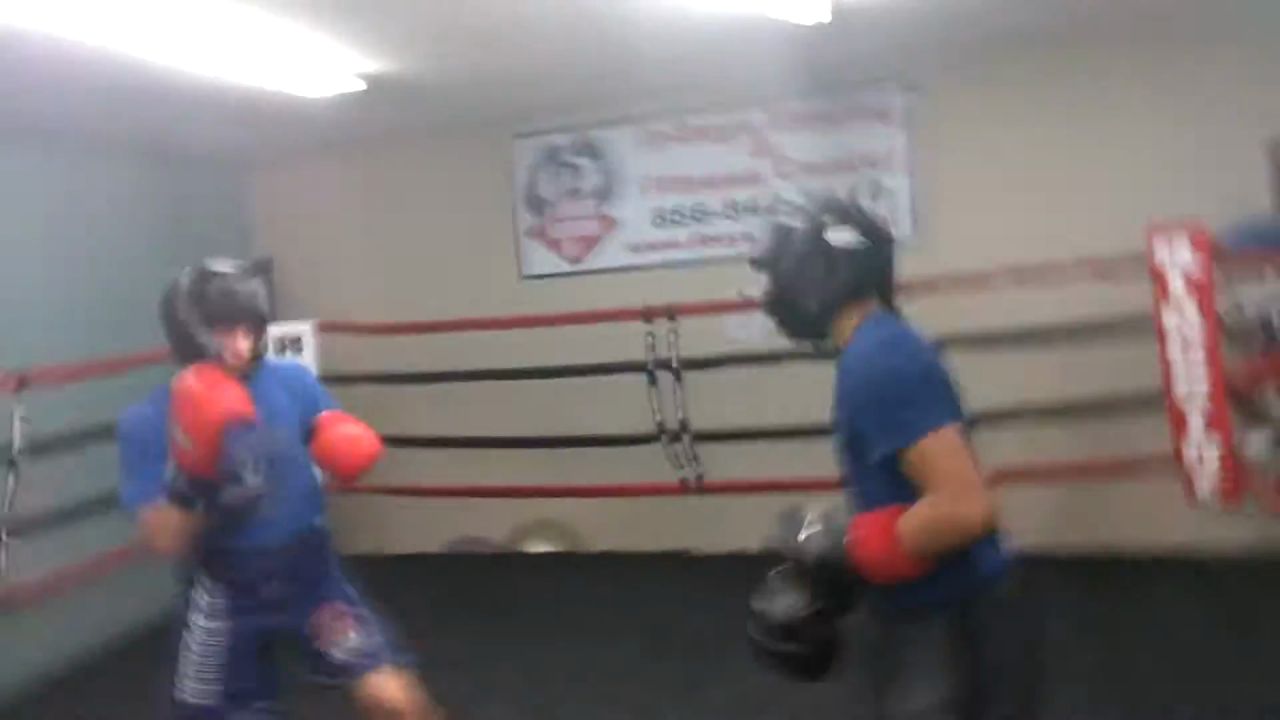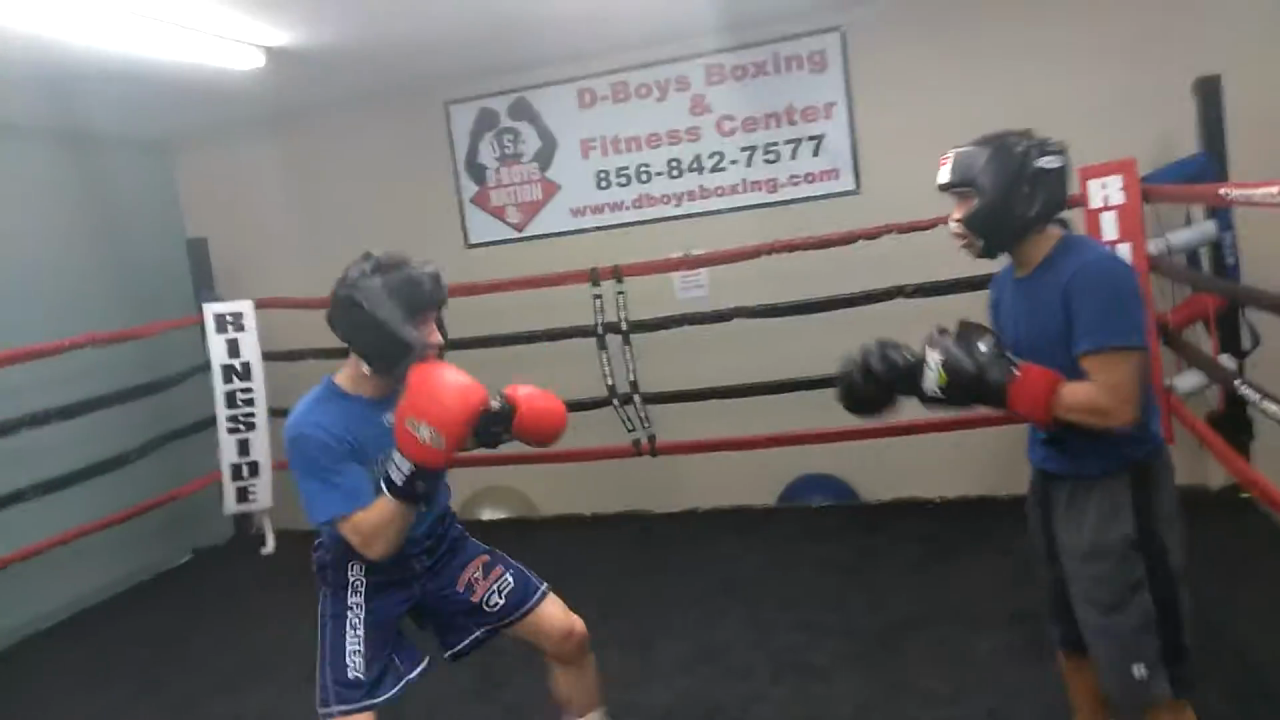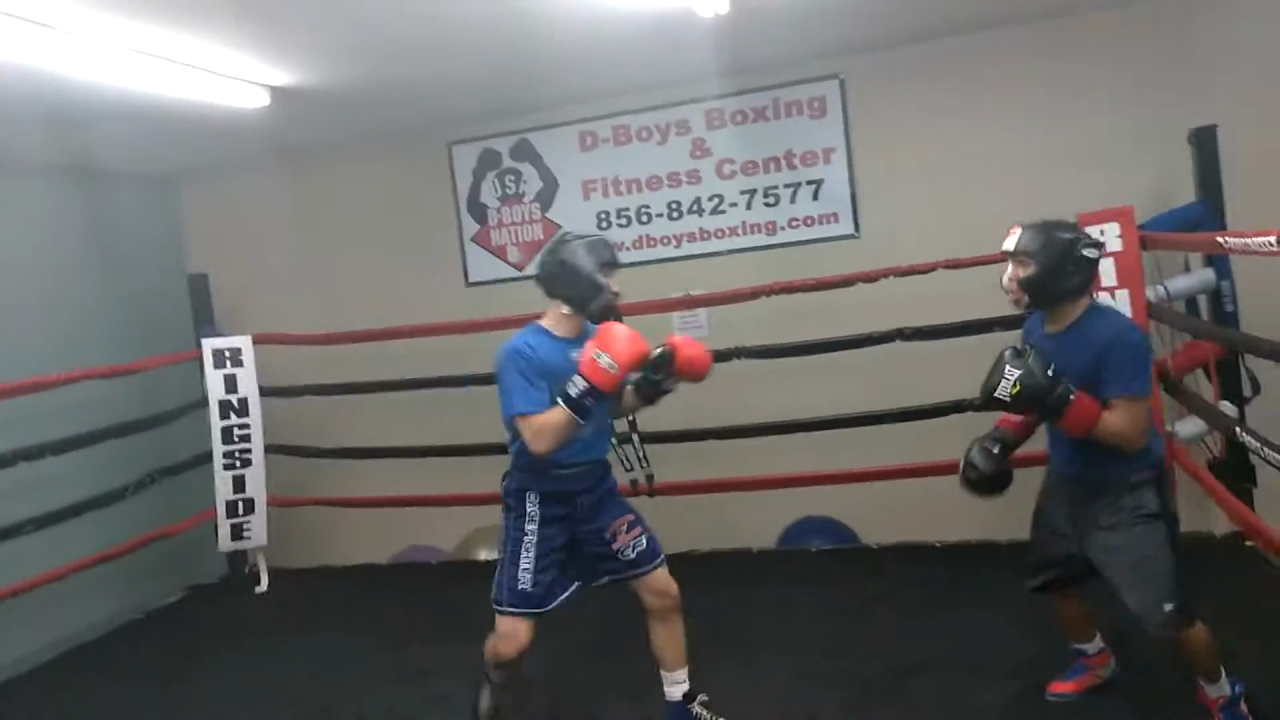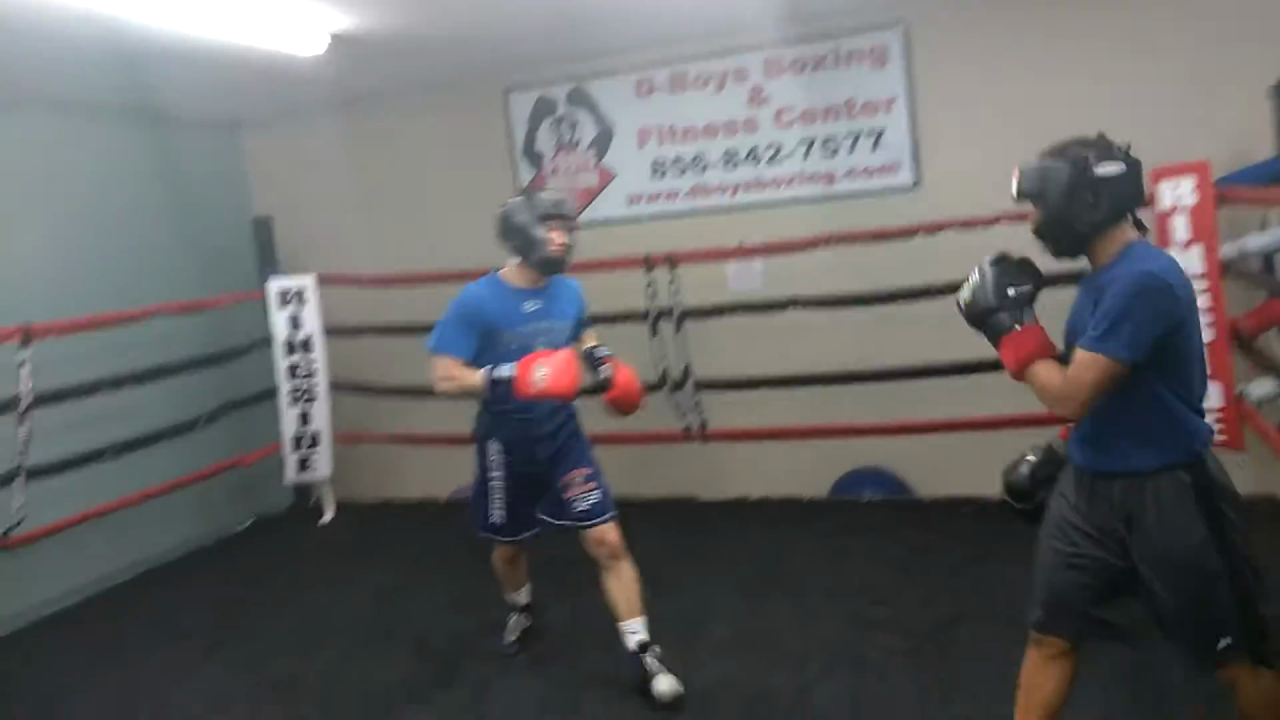
dt=1s
person 1, frame 1
left shoulder: (880, 362)
right shoulder: (878, 353)
left elbow: (968, 505)
left wrist: (854, 552)
right wrist: (821, 564)
left hip: (953, 623)
right hip: (914, 613)
person 1, frame 2
left shoulder: (1096, 273)
right shoulder: (1010, 280)
left elbow: (1116, 409)
right elbow: (1007, 386)
left wrist: (1004, 377)
right wrist: (916, 373)
left hip: (1119, 489)
right hip: (1054, 482)
right knee: (1075, 636)
person 1, frame 3
left shoulder: (1115, 336)
right shoulder: (1036, 326)
left elbow: (1133, 433)
left wrist: (1060, 403)
right wrist: (1005, 435)
left hip: (1129, 490)
right hip: (1068, 485)
left knee: (1165, 619)
right knee: (1056, 581)
right ankle: (1091, 657)
person 1, frame 4
left shoulder: (1143, 281)
right shoulder: (1105, 275)
left elbow: (1072, 393)
left wrist: (1008, 324)
right wrist: (1059, 450)
left hip: (1161, 487)
right hip: (1089, 483)
left knee: (1227, 655)
right knee: (1052, 630)
person 2, frame 1
left shoulder: (290, 382)
right shoulder: (149, 423)
left elbow: (339, 452)
right elbow: (169, 542)
left wrist: (347, 452)
right wrist: (187, 471)
left hip: (308, 569)
right hip: (229, 590)
person 2, frame 2
left shoulder: (427, 376)
right shoulder: (314, 427)
left elbow: (462, 430)
right elbow: (373, 542)
left wrist: (498, 419)
right wrist: (415, 462)
left hip: (438, 544)
right hip: (363, 576)
left knee: (565, 634)
person 2, frame 3
left shoulder: (596, 336)
right shoulder: (521, 353)
left elbow: (619, 403)
right elbow: (539, 440)
left wrist: (661, 374)
right wrist: (587, 384)
left hip: (596, 486)
right hip: (539, 499)
left knee: (662, 593)
right knee: (514, 637)
person 2, frame 4
left shoulder: (568, 292)
right shoulder: (475, 301)
right elbow: (445, 378)
left wrist: (602, 361)
right wrist: (509, 375)
left hip: (560, 431)
right hip: (504, 440)
left knee: (607, 541)
right knee: (507, 548)
left ankle: (642, 652)
right ankle: (522, 610)
